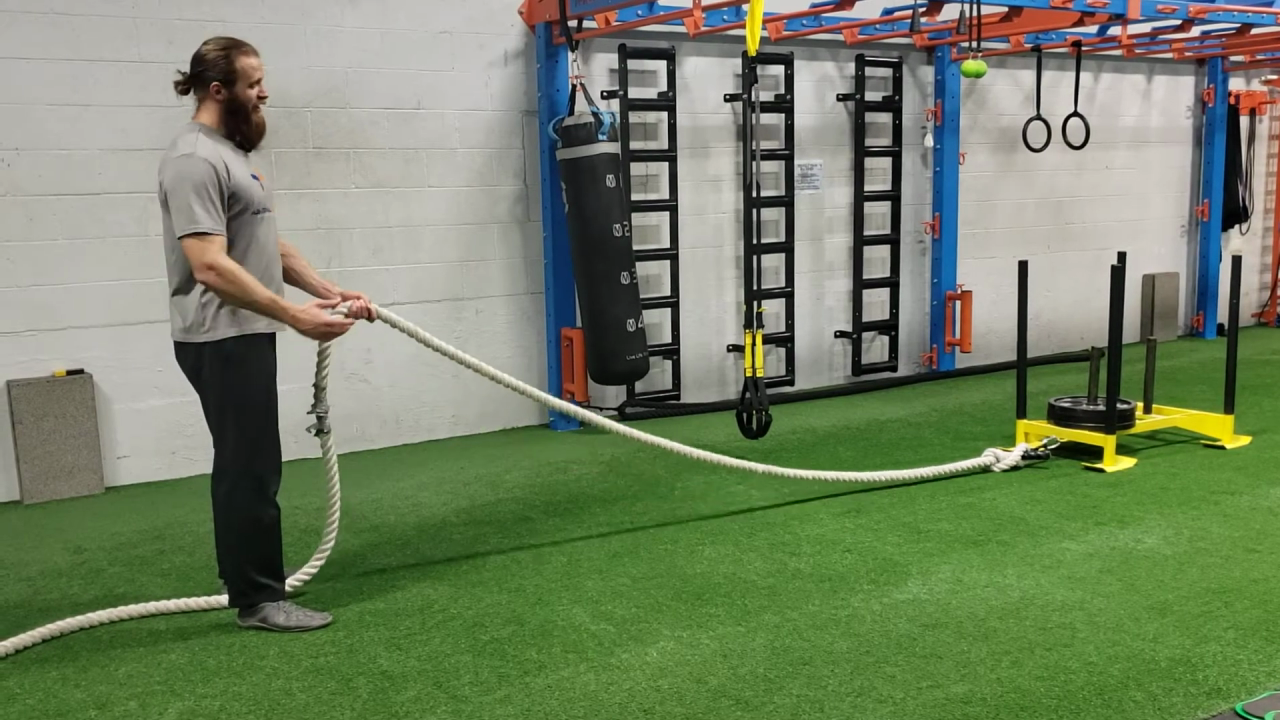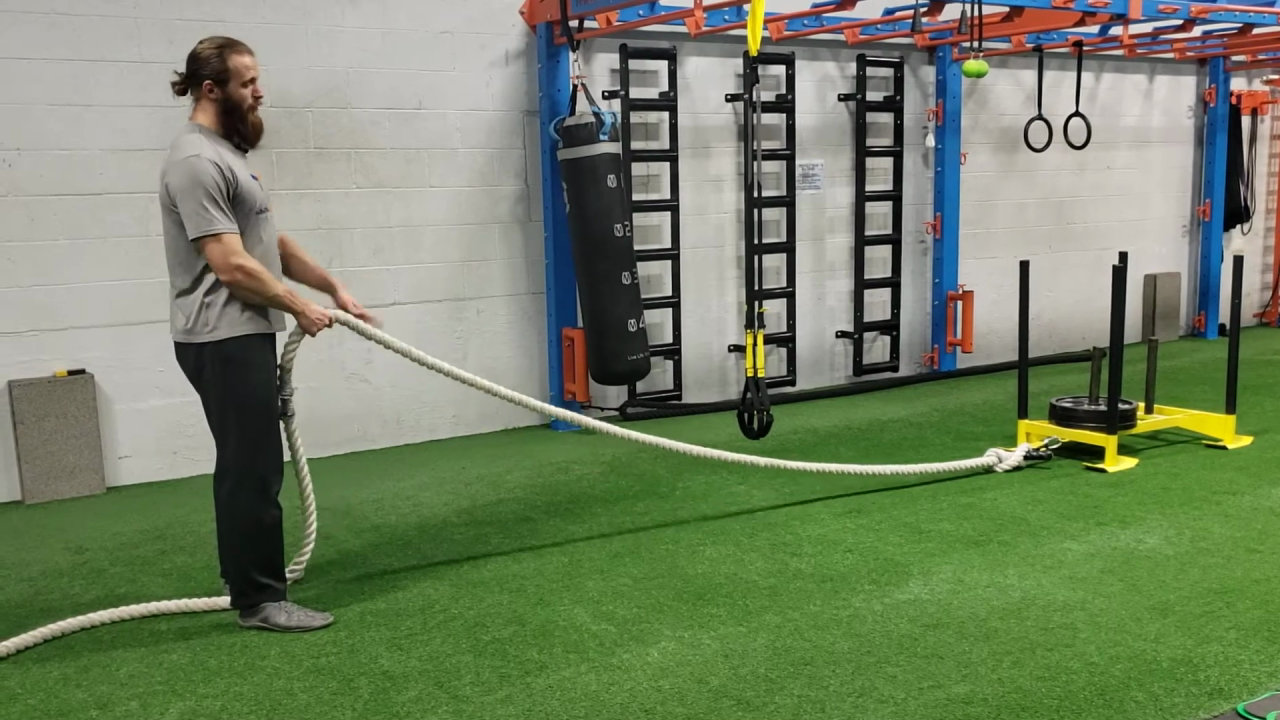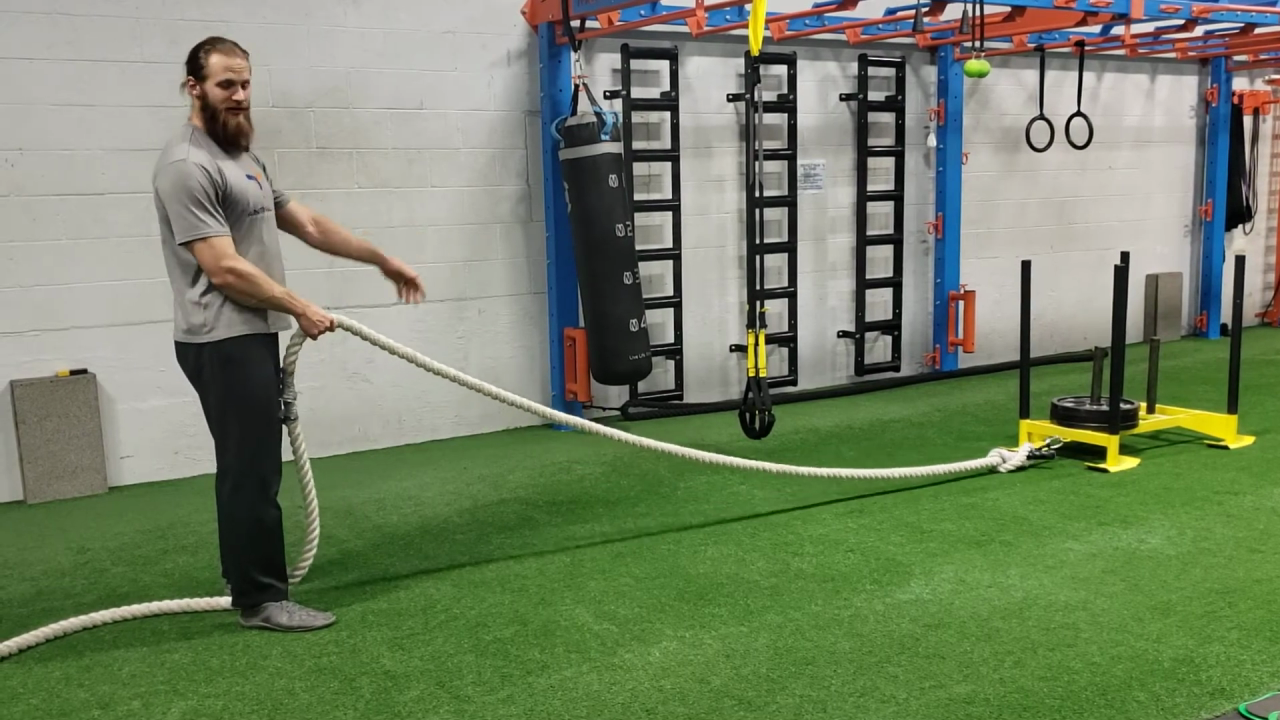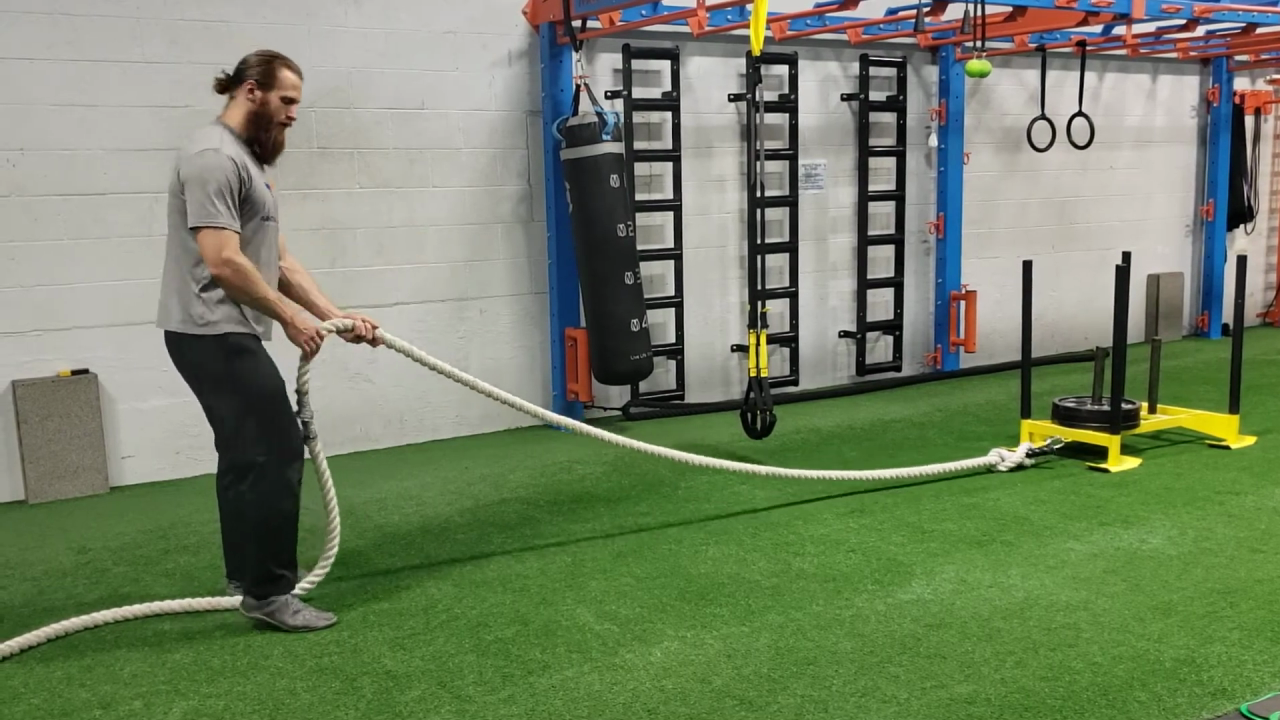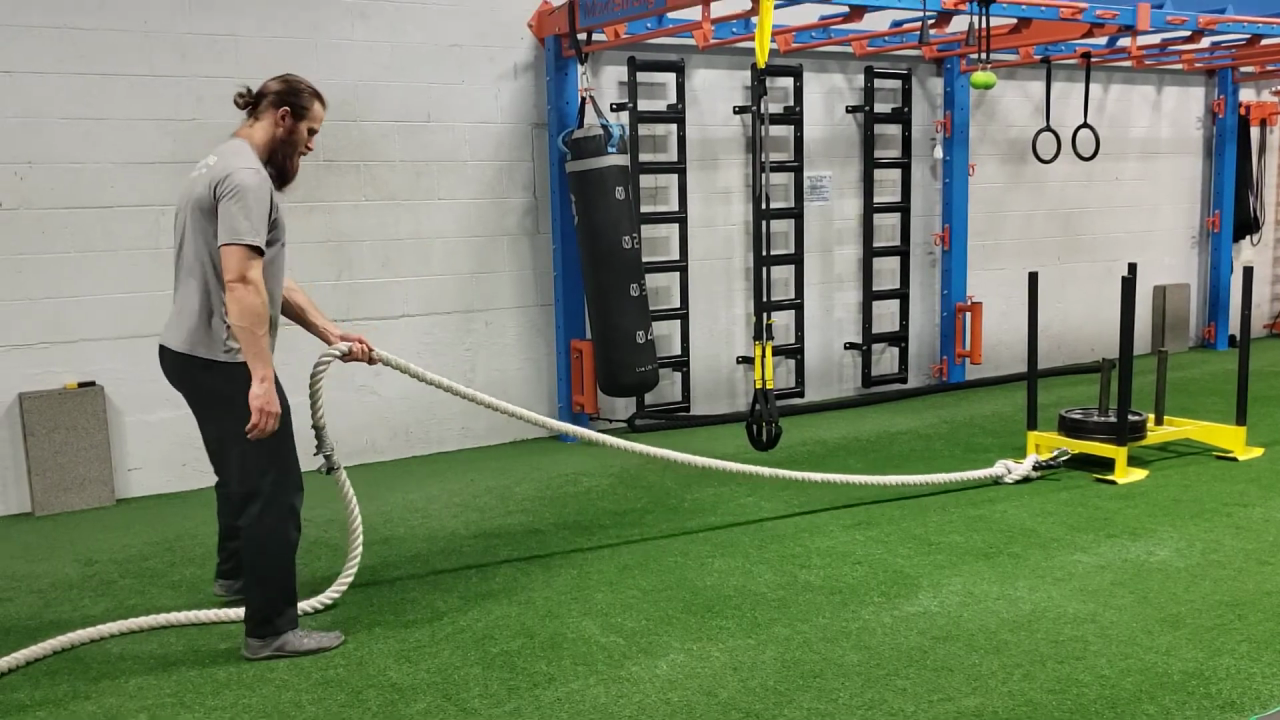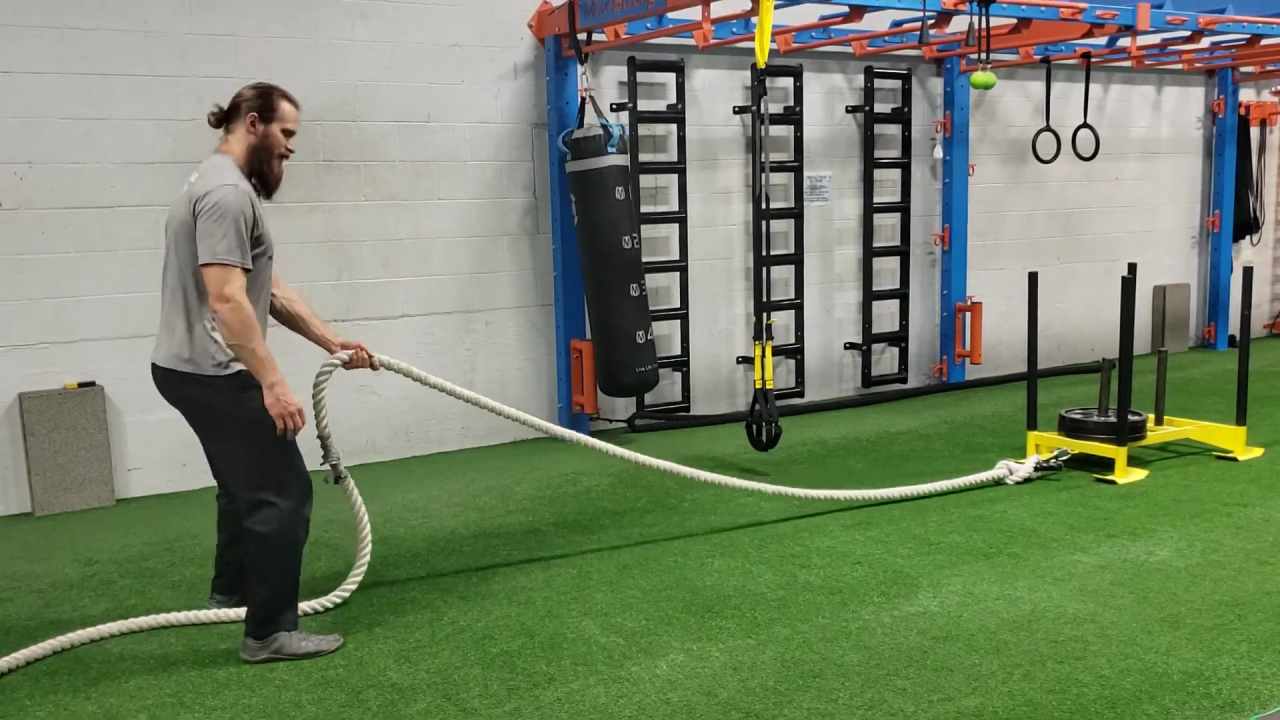
dt=0.5s
person 1, frame 1
left shoulder: (229, 152)
right shoulder: (195, 160)
left elbow: (269, 248)
right elbow: (211, 266)
left wrist: (327, 290)
right wrist: (294, 314)
left hip: (242, 336)
right hip: (223, 340)
left knee: (242, 463)
right knee: (252, 467)
left ankle: (245, 570)
right ankle: (258, 598)
person 1, frame 2
left shoulder: (225, 154)
right shoulder: (197, 162)
left elbow: (274, 244)
right elbow: (232, 266)
left wrist: (337, 290)
right wrist: (302, 310)
left hip: (239, 335)
right hip: (227, 338)
left knee: (241, 463)
right knee: (253, 467)
left ankle: (245, 575)
right ankle: (259, 597)
person 1, frame 3
left shoulder: (242, 158)
right shoulder: (187, 166)
left elbow: (308, 225)
right elbow: (225, 270)
left wrist: (385, 260)
right wrist: (301, 308)
left hip: (249, 336)
right hip: (224, 342)
left knee: (246, 465)
right knee: (252, 469)
left ankle: (246, 577)
right ankle: (261, 598)
person 1, frame 4
left shoulder: (243, 159)
right shoulder: (215, 156)
left elbow: (276, 260)
right elbow: (224, 262)
left wrist: (333, 314)
right wrist: (291, 320)
left hip: (216, 333)
right hip: (215, 334)
left knee: (247, 454)
right knee: (275, 453)
left ankle: (248, 572)
right ankle: (268, 590)
person 1, frame 5
left shoulder: (221, 166)
right shoulder: (247, 176)
left elbow: (269, 277)
right elbow: (241, 283)
left wrist: (329, 331)
right wrist: (263, 378)
left hip: (189, 350)
right hip: (222, 357)
left knee: (242, 472)
right knee: (271, 486)
left ankle: (236, 572)
right ankle: (270, 628)
person 1, frame 6
left shoulder: (223, 185)
right shoulder: (227, 192)
left elbow: (268, 289)
right elbow: (227, 299)
left wrist: (329, 338)
right wrist: (274, 384)
left hip: (186, 367)
right hip: (211, 372)
left knee: (245, 481)
right knee: (282, 493)
left ankle: (234, 586)
right ankle: (270, 630)
